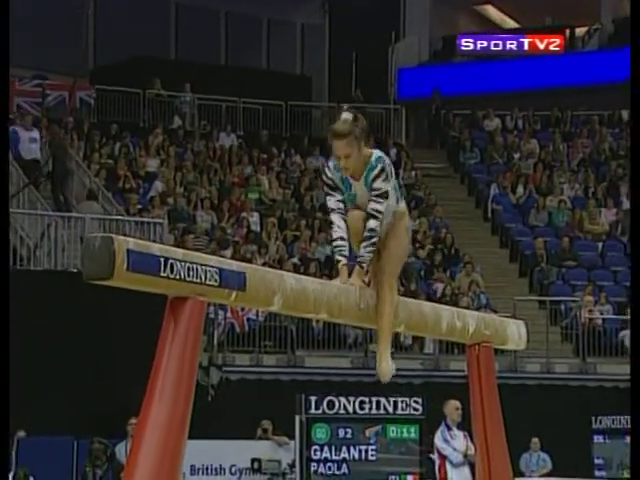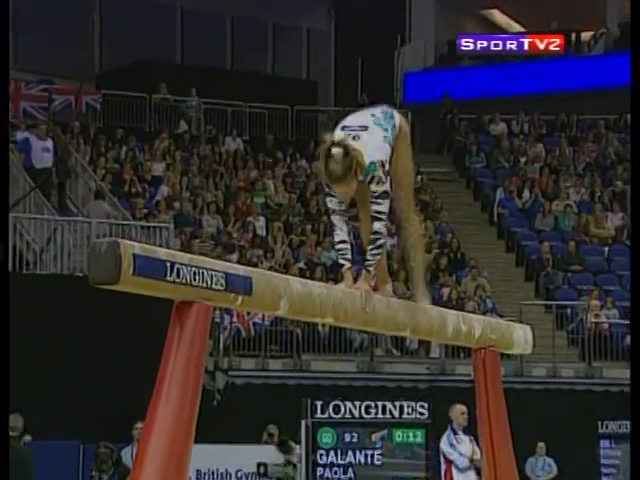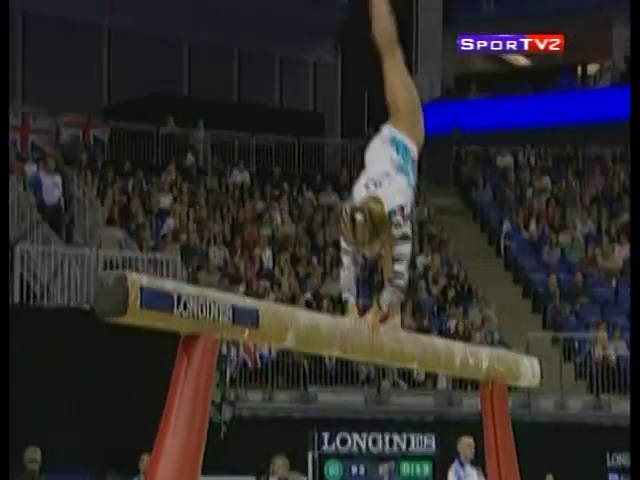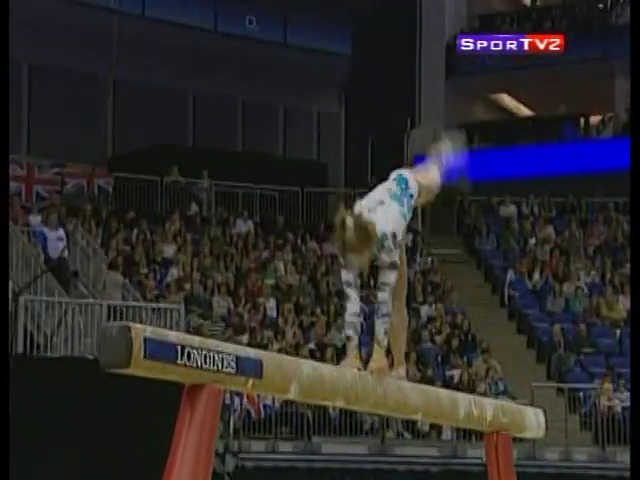
dt=0.4s
person 1, frame 1
left shoulder: (380, 165)
right shoulder: (332, 170)
left elbow: (376, 220)
right elbow: (336, 218)
left wrist: (359, 271)
right wrist: (342, 267)
left hip: (394, 221)
right hip: (364, 226)
left knee: (386, 280)
right knee: (353, 219)
left ankle: (384, 353)
right ankle: (372, 274)
person 1, frame 2
left shoulder: (374, 163)
right shoulder: (333, 168)
left elbow: (380, 221)
right elbow: (338, 220)
left wrist: (366, 275)
right wrist: (347, 271)
left knee: (405, 212)
right knee: (365, 215)
left ankle: (418, 284)
right ankle: (383, 284)
person 1, frame 3
left shoulder: (396, 212)
right shoulder: (355, 220)
left elbow: (400, 269)
right elbow: (348, 264)
left wrist: (379, 310)
right wrist: (351, 309)
left hip: (401, 142)
right hip: (383, 146)
right knee: (389, 249)
person 1, frame 4
left shoulder: (385, 234)
right shoulder: (351, 241)
left elbow: (385, 296)
right elbow: (351, 297)
left wrist: (379, 348)
right wrist: (352, 349)
right knee: (397, 292)
left ankle: (448, 151)
right ankle: (400, 366)
